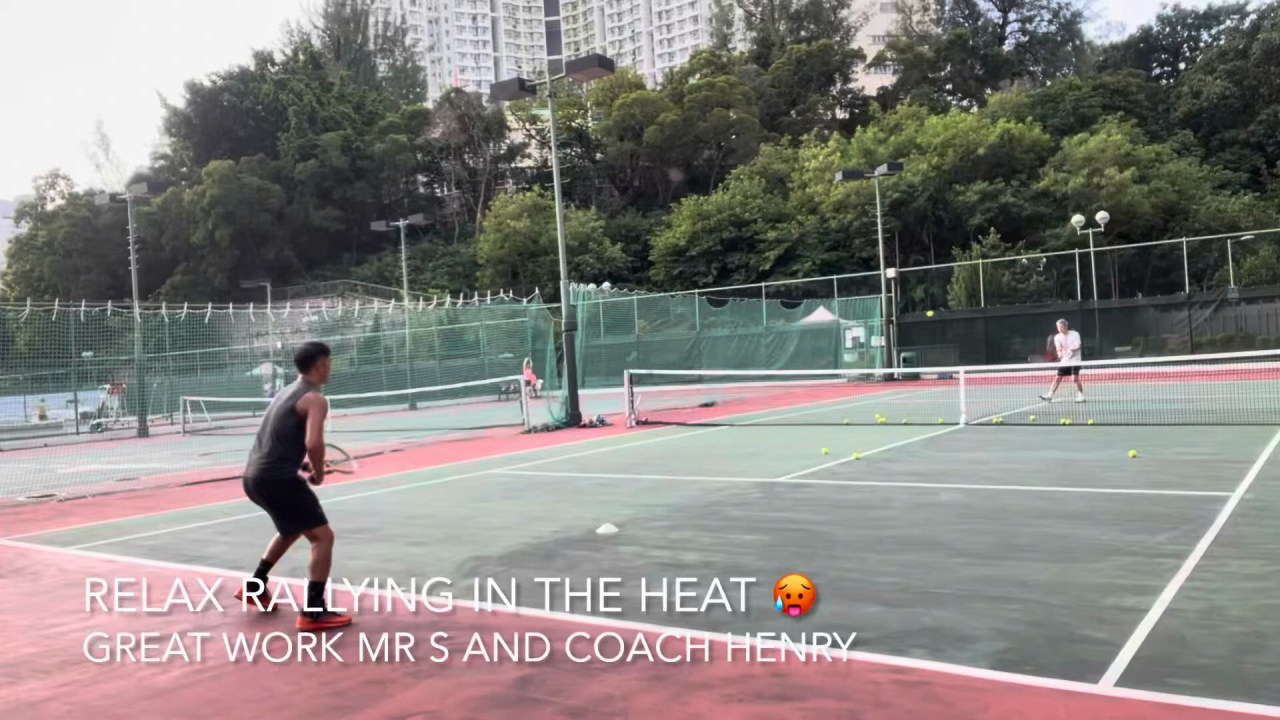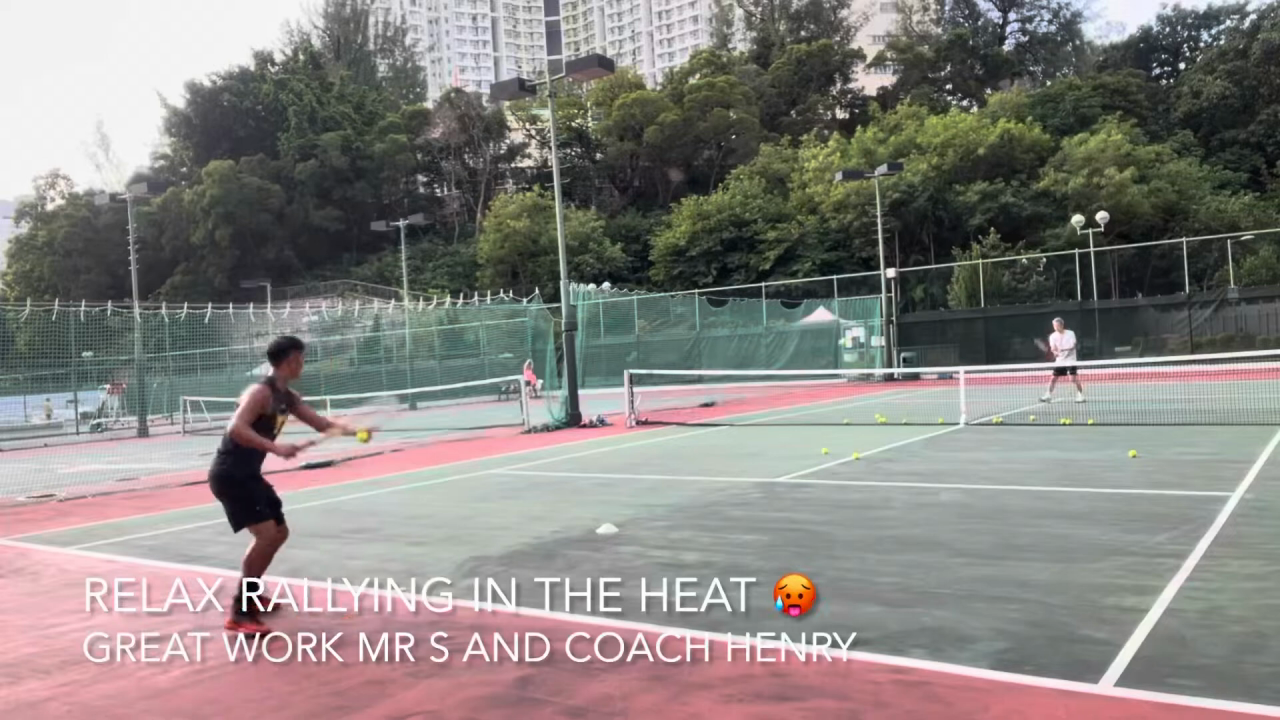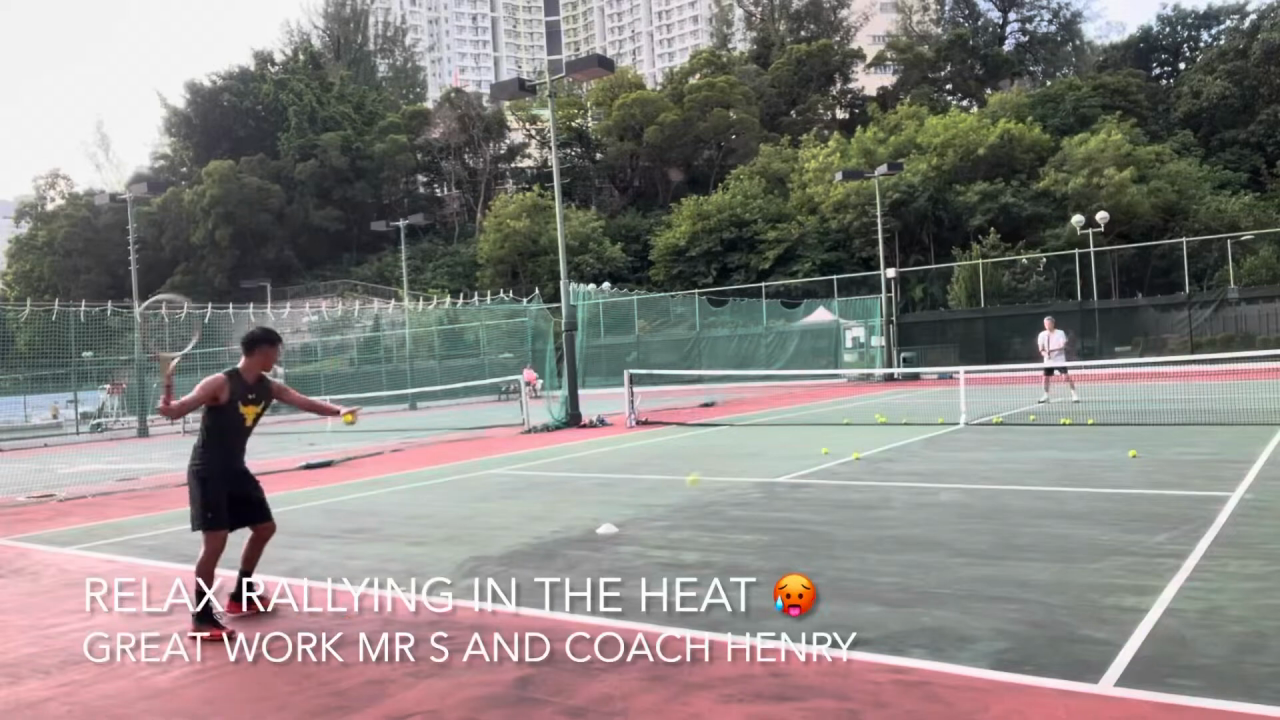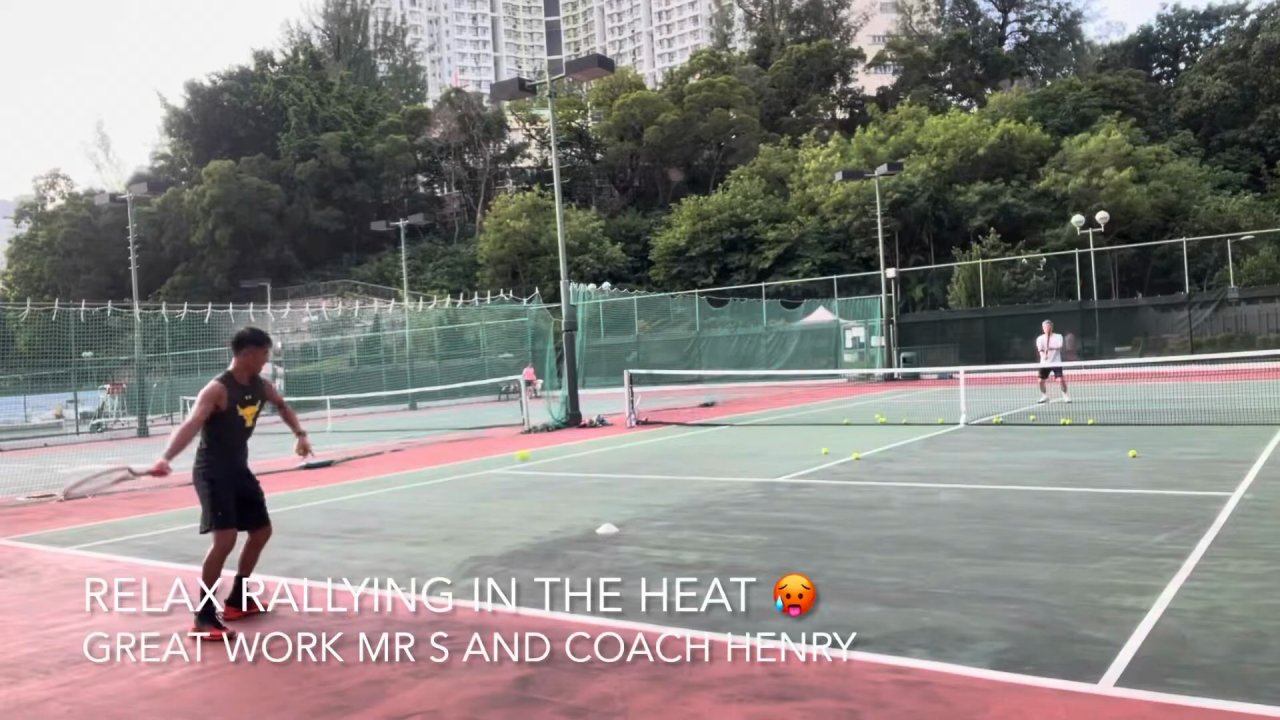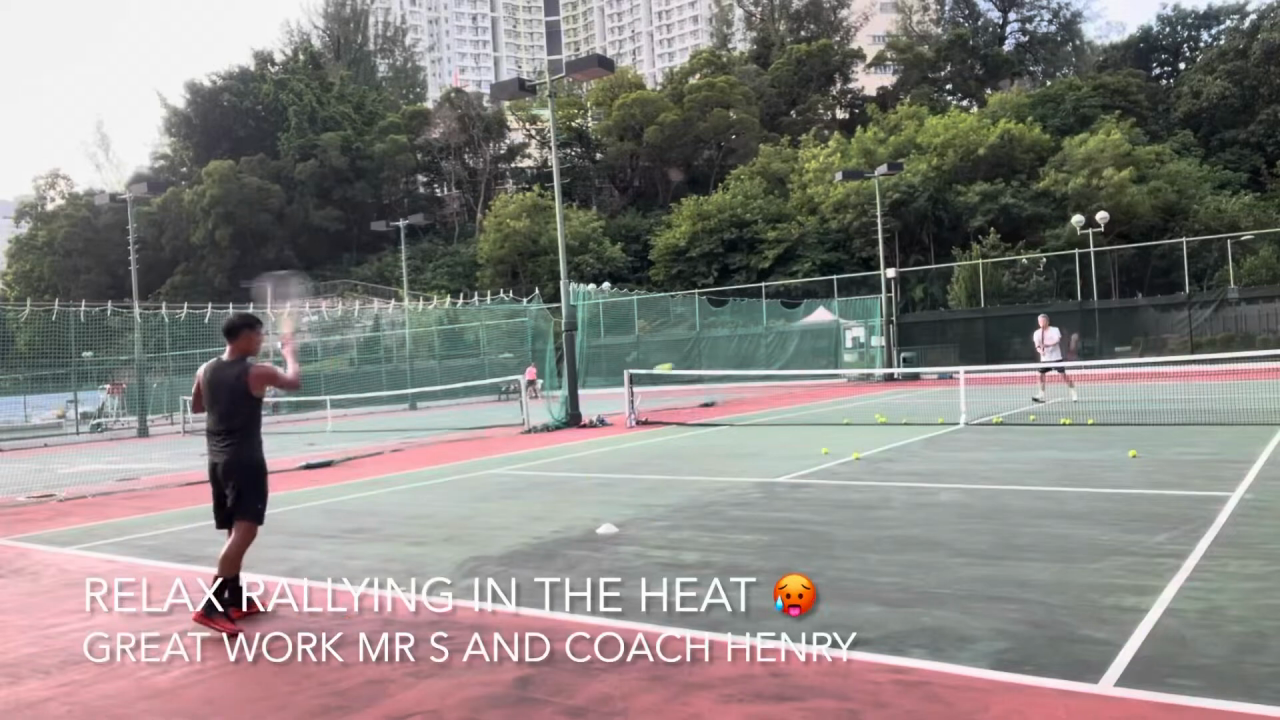
dt=0.3s
person 1, frame 1
left shoulder: (289, 393)
right shoulder: (314, 399)
right elbow: (314, 444)
left wrist: (309, 467)
right wrist: (318, 471)
left hip: (257, 477)
right hip: (276, 479)
left knee: (295, 528)
right knee: (322, 536)
left ankle: (255, 586)
right ankle: (313, 613)
person 1, frame 2
left shoulder: (286, 396)
right shoulder: (260, 392)
left elbow: (319, 422)
right elbow: (236, 430)
left wrist: (351, 431)
right wrist: (271, 446)
left hip: (244, 473)
right hip: (230, 474)
left knee: (278, 533)
right knee: (266, 534)
left ankle: (248, 598)
right ankle: (240, 613)
person 1, frame 3
left shoulder: (270, 387)
right shoulder: (220, 383)
left elbow: (308, 403)
right elbow: (182, 407)
left wrist: (339, 412)
right wrist: (167, 407)
left hip: (236, 470)
right hip: (208, 470)
left knee: (264, 529)
right knee: (215, 543)
left ankle: (238, 598)
right ankle: (202, 617)
person 1, frame 4
left shoulder: (260, 386)
right shoulder: (217, 390)
left elbow: (283, 406)
right elbow: (189, 426)
left wrist: (300, 434)
right wrist: (166, 458)
left hip: (239, 472)
right hip: (213, 474)
left knee: (261, 532)
right knee: (224, 540)
left ankle: (237, 601)
right ankle: (204, 616)
person 1, frame 5
left shoulder: (206, 372)
right shoulder: (256, 372)
left elbow: (198, 405)
right elbow: (293, 380)
right wrist: (289, 349)
left hip: (218, 462)
right hip: (246, 463)
left knee: (239, 532)
right knee: (244, 533)
left ankle: (233, 601)
right ankle: (211, 606)
